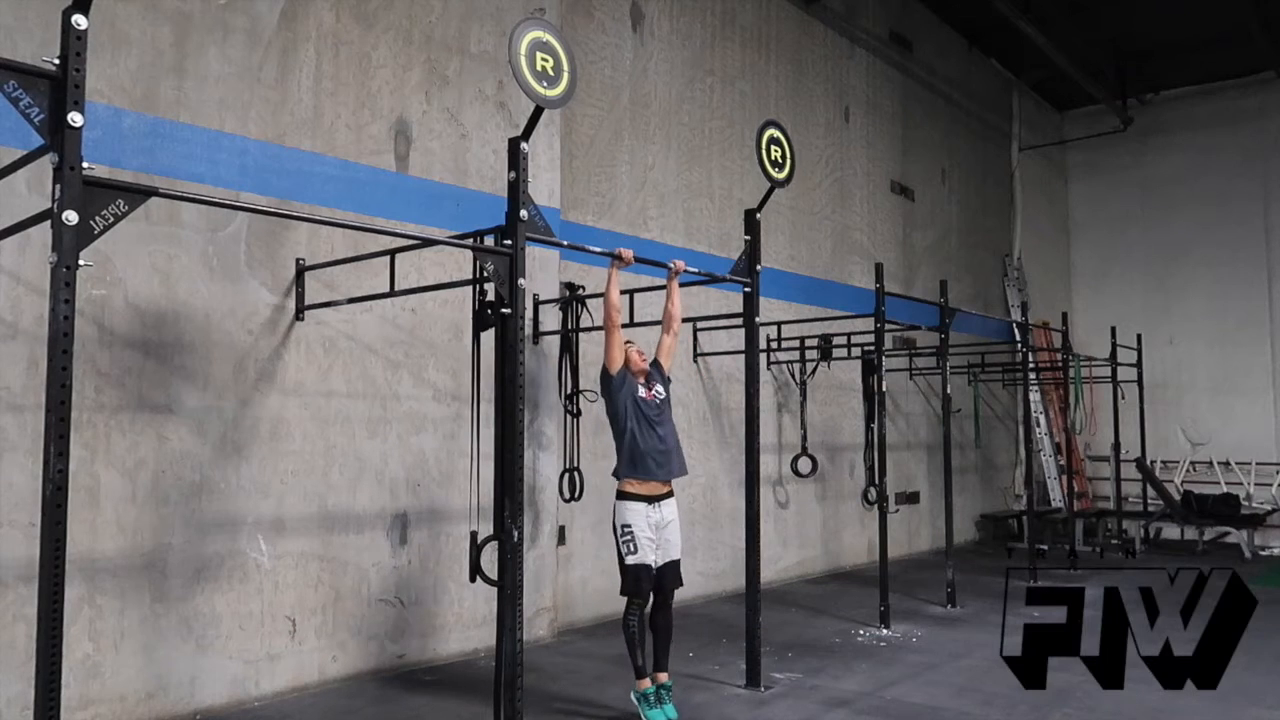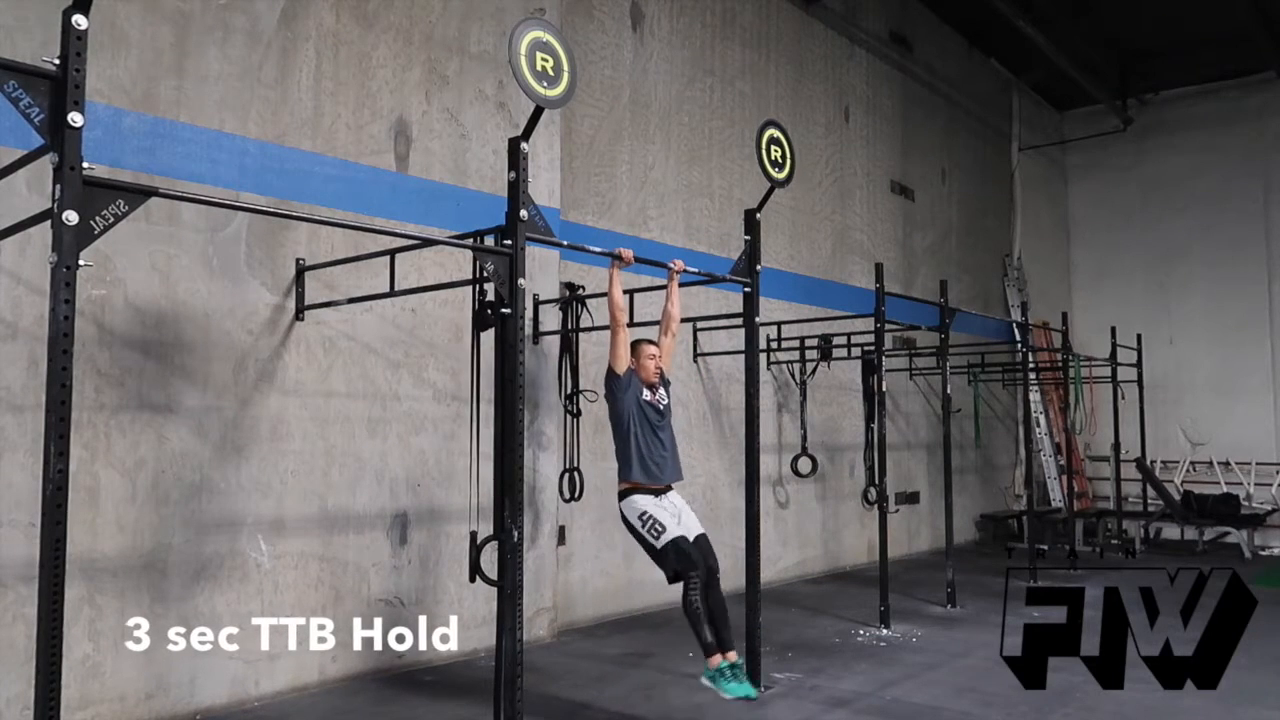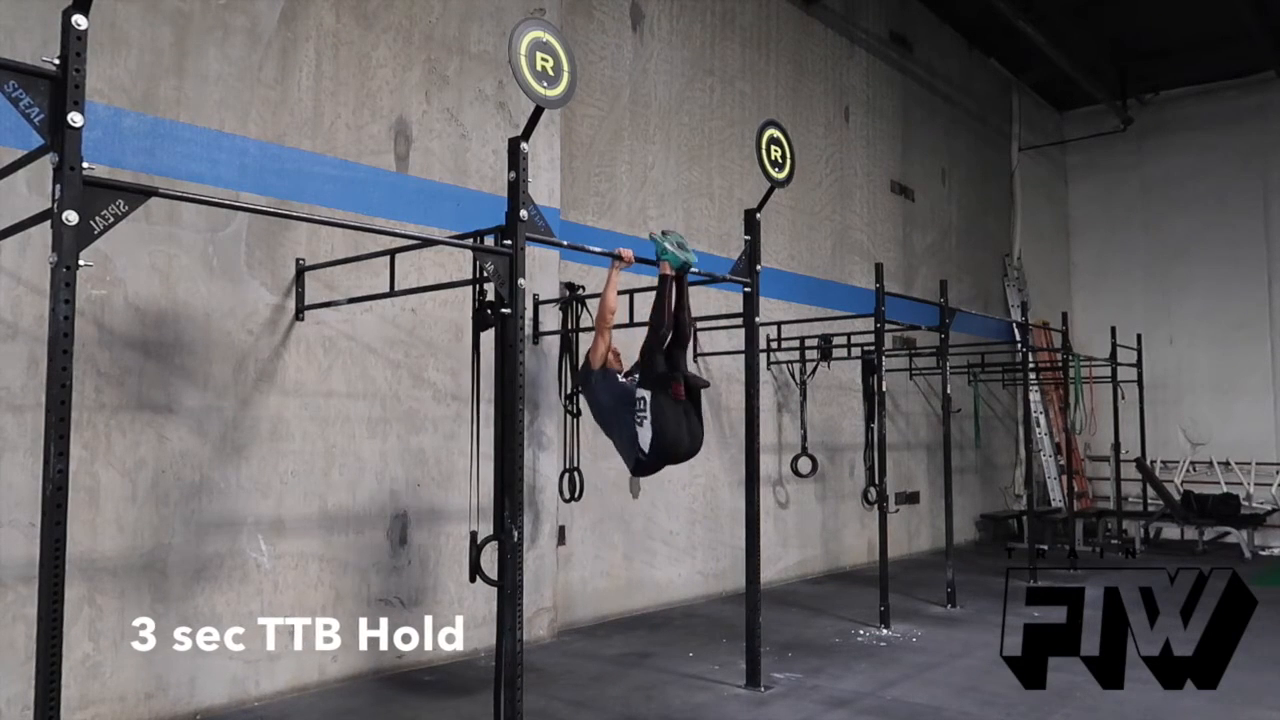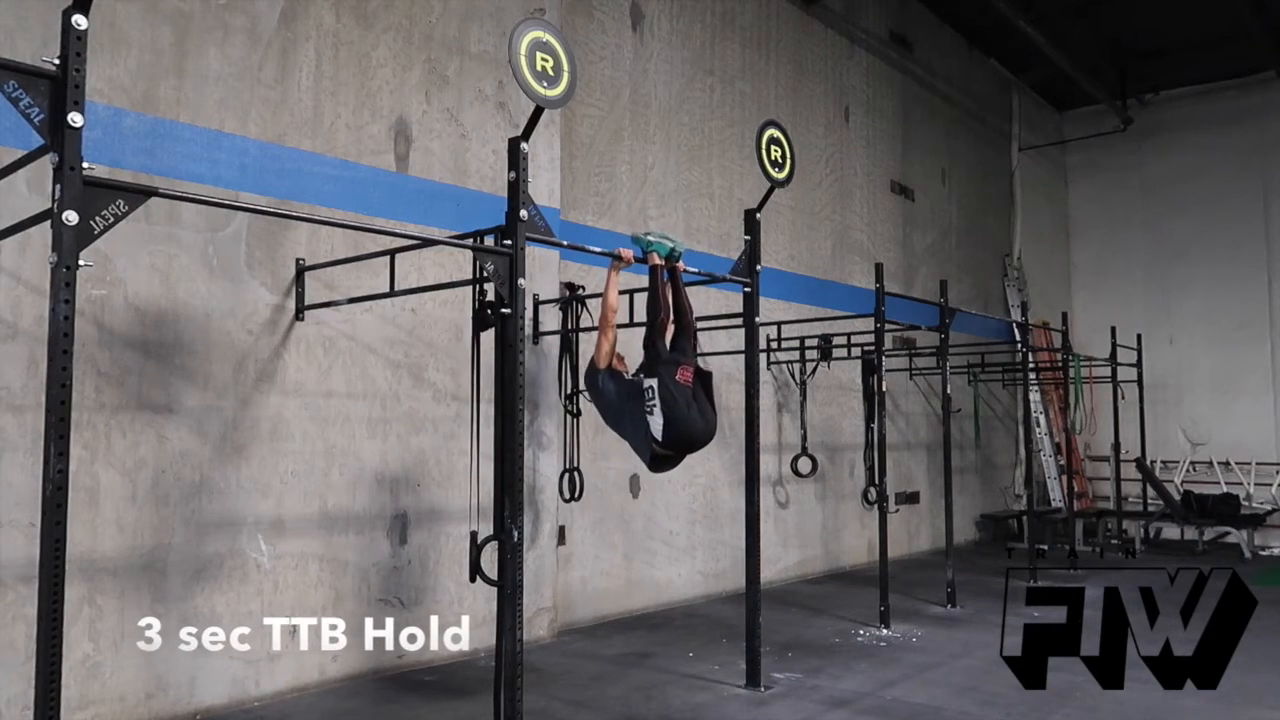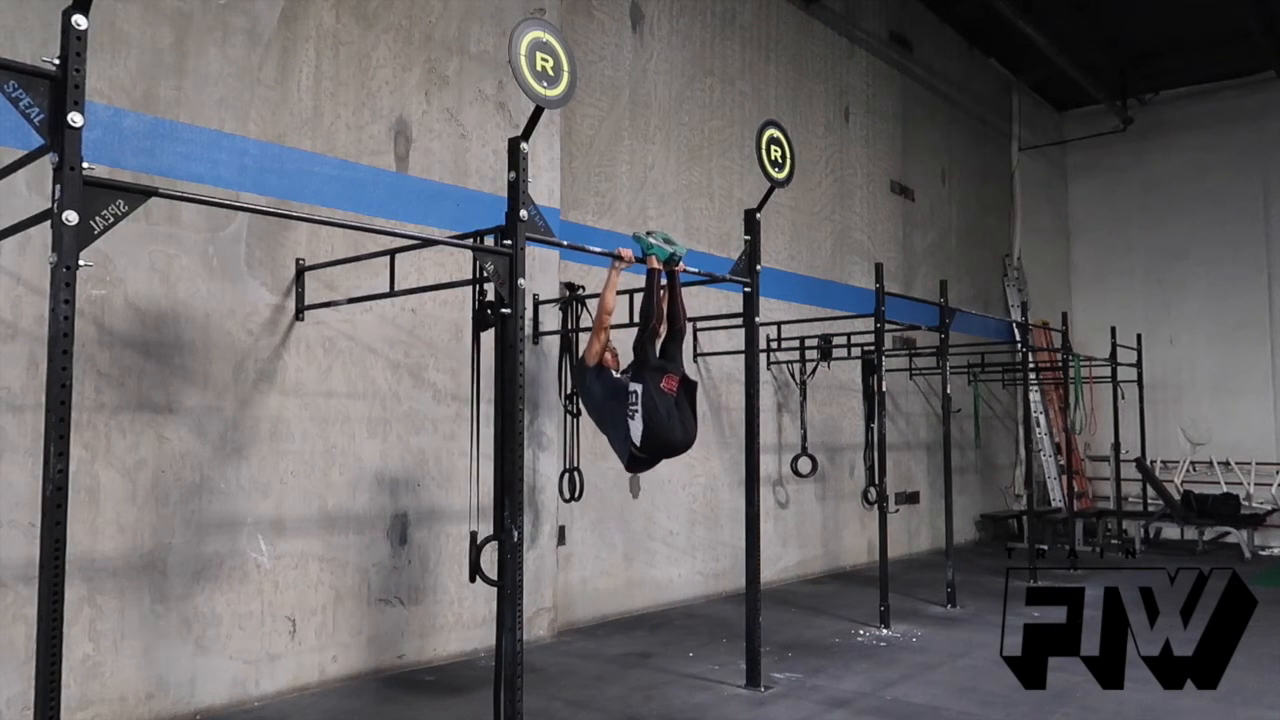
dt=1s
person 1, frame 1
left shoulder: (659, 380)
right shoulder: (617, 385)
left elbow: (671, 327)
right elbow: (612, 323)
left wrist: (673, 280)
right wrist: (615, 270)
left hip: (666, 503)
right hip: (634, 504)
left knee: (665, 595)
right knee: (638, 595)
left ankle: (662, 681)
person 1, frame 2
left shoulder: (661, 386)
right shoulder: (623, 386)
left elbow: (670, 329)
right elbow: (619, 324)
left wrist: (674, 281)
right wrist: (617, 270)
left hip: (668, 497)
right hip: (639, 499)
left knee: (708, 571)
right knee: (693, 569)
left ankle: (728, 660)
right ankle: (715, 662)
person 1, frame 3
left shoulder: (638, 375)
right shoulder: (595, 379)
left elbow: (656, 328)
right elbow: (604, 324)
left wrist: (674, 279)
right wrist: (615, 269)
left hip: (685, 440)
right hip: (654, 447)
left knee: (678, 341)
right knee: (655, 347)
right ankle: (668, 266)
person 1, frame 4
left shoulder: (642, 378)
right shoulder: (602, 381)
left elbow: (665, 326)
right elbow: (607, 323)
left wrist: (671, 277)
right wrist: (615, 270)
left hip: (698, 429)
person 1, frame 5
left shoulder: (635, 375)
right shoulder: (591, 376)
left elbow: (658, 325)
right elbow: (602, 323)
left wrist: (672, 277)
right wrist: (616, 269)
